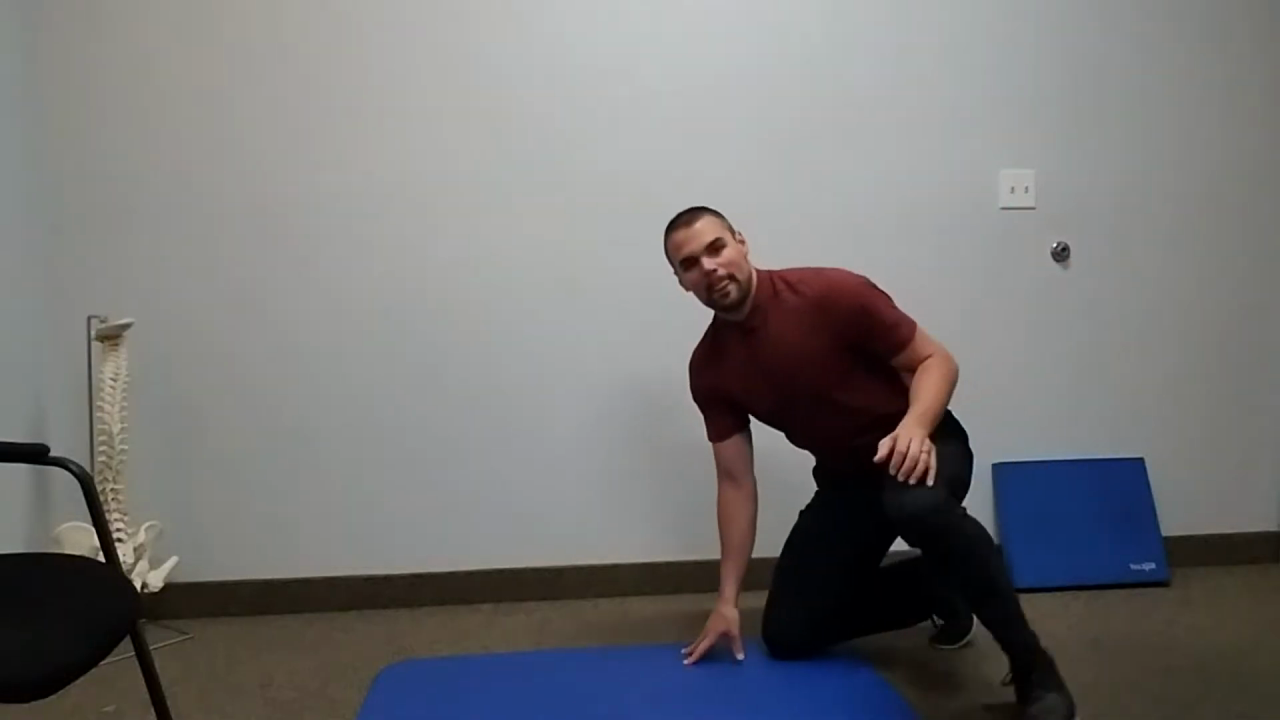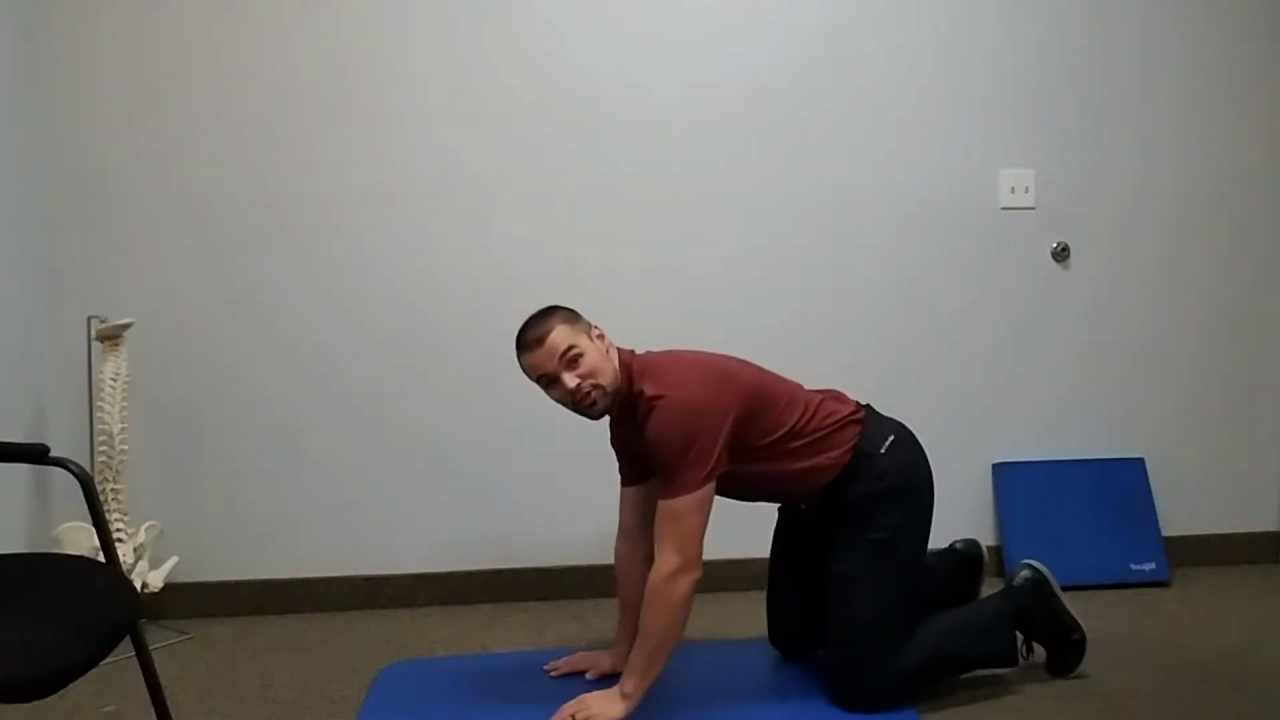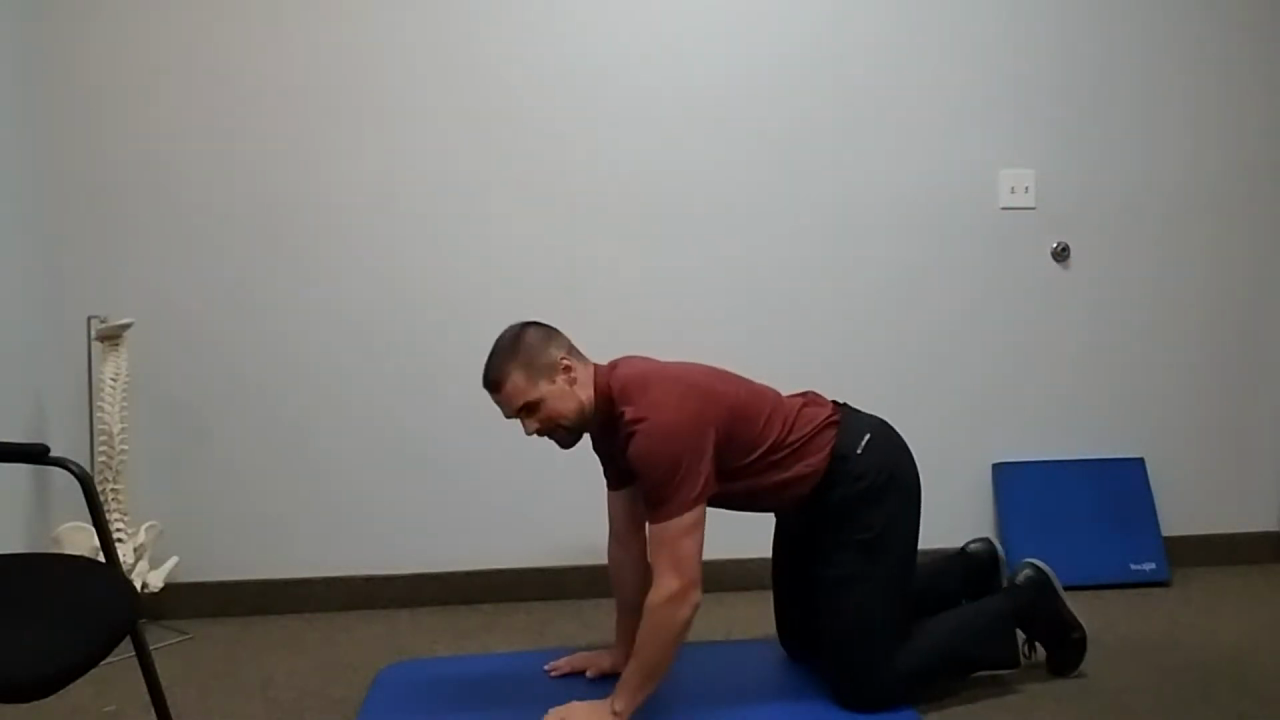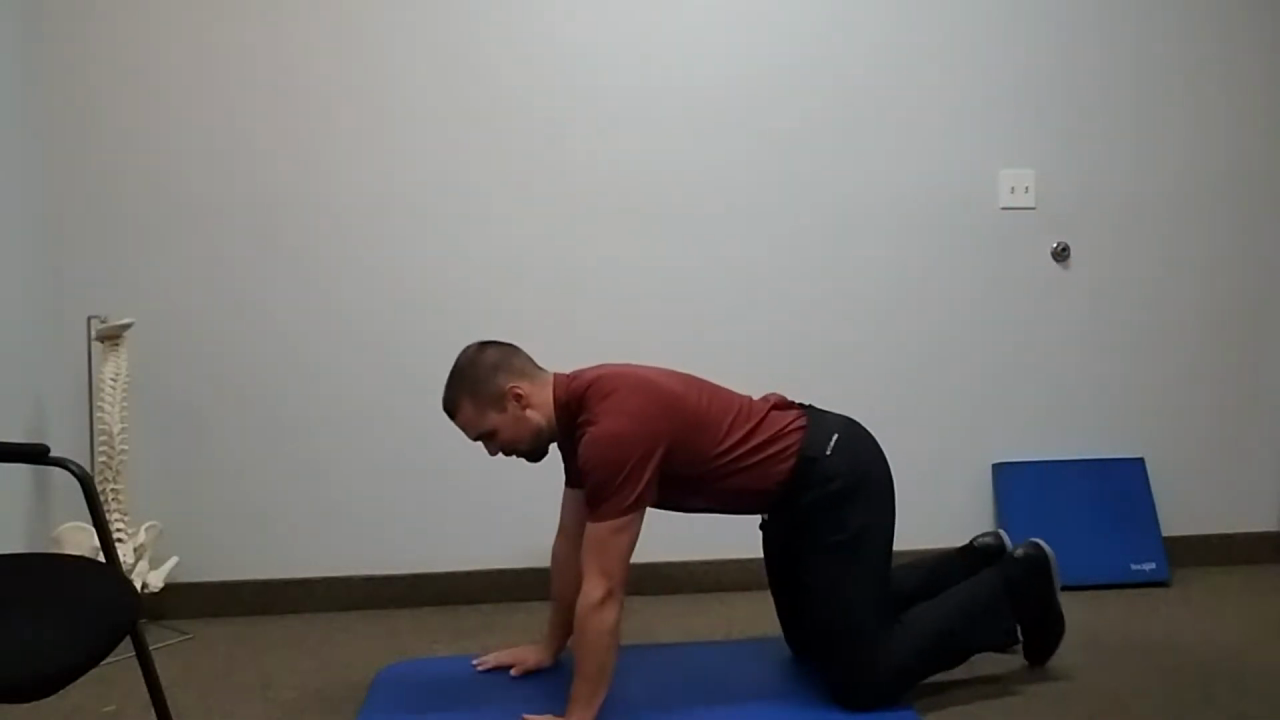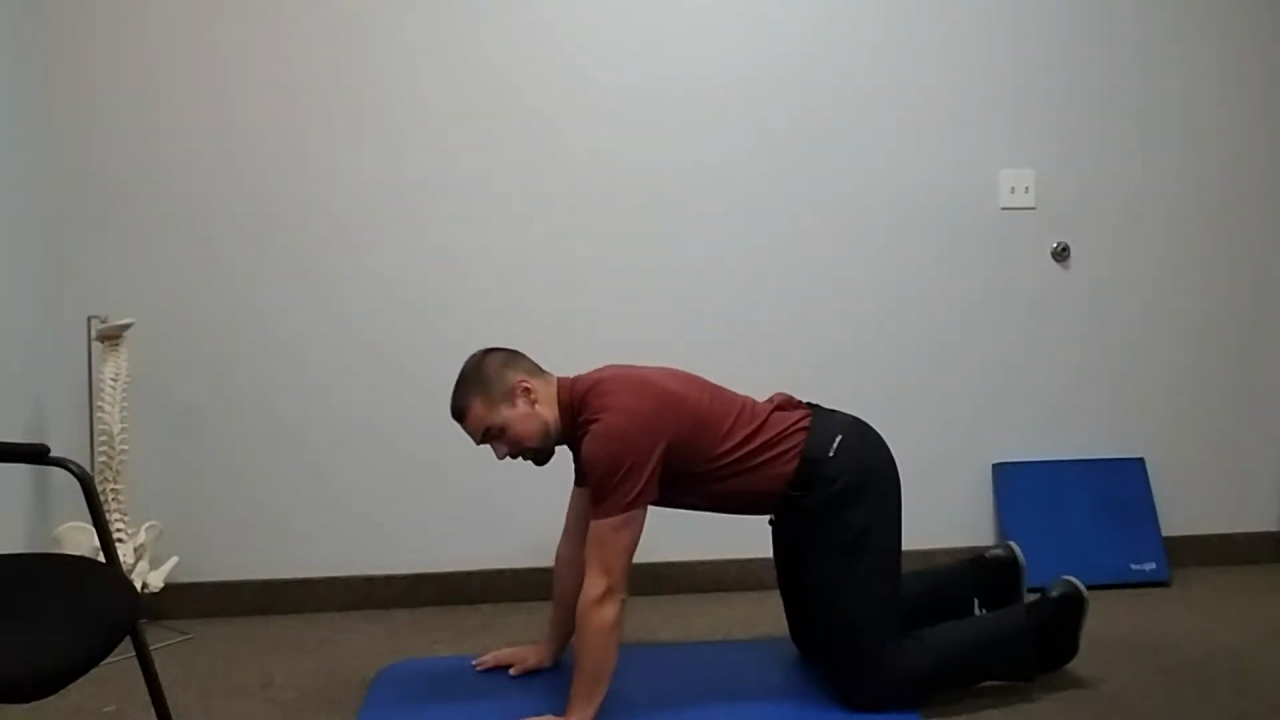
dt=1s
person 1, frame 1
left shoulder: (829, 294)
right shoulder: (710, 369)
left elbow: (933, 360)
right elbow: (735, 481)
left wrist: (915, 425)
right wrist: (727, 600)
left hip: (908, 455)
right hip: (845, 478)
left knee: (916, 508)
right knee: (790, 636)
left ankle: (1029, 661)
right ankle: (936, 583)
person 1, frame 2
left shoulder: (678, 404)
right shoulder: (628, 417)
left elbow: (678, 568)
right elbow: (633, 542)
right wrist: (621, 650)
left hip: (878, 478)
right hip: (818, 488)
right knee: (793, 639)
left ankle: (1021, 606)
right ankle: (949, 573)
person 1, frame 3
left shoulder: (658, 422)
right shoulder: (608, 407)
left elbow: (678, 590)
right elbow: (627, 544)
right wrist: (623, 649)
left hip: (864, 476)
right hip: (815, 484)
right knee: (804, 642)
left ankle: (1022, 605)
right ankle: (969, 573)
person 1, frame 4
left shoulder: (612, 428)
right shoulder: (580, 405)
left elbow: (601, 592)
right elbow: (570, 546)
right wrist: (549, 647)
left hip: (836, 477)
right hip: (799, 479)
right knee: (813, 641)
left ankle: (1014, 584)
right ankle: (975, 565)
person 1, frame 5
left shoulder: (615, 429)
right shoulder: (589, 409)
left elbow: (603, 592)
right elbow: (575, 549)
right wrist: (550, 647)
left hip: (841, 476)
right hip: (811, 476)
right knee: (819, 641)
left ankle: (1042, 623)
right ankle: (980, 580)
